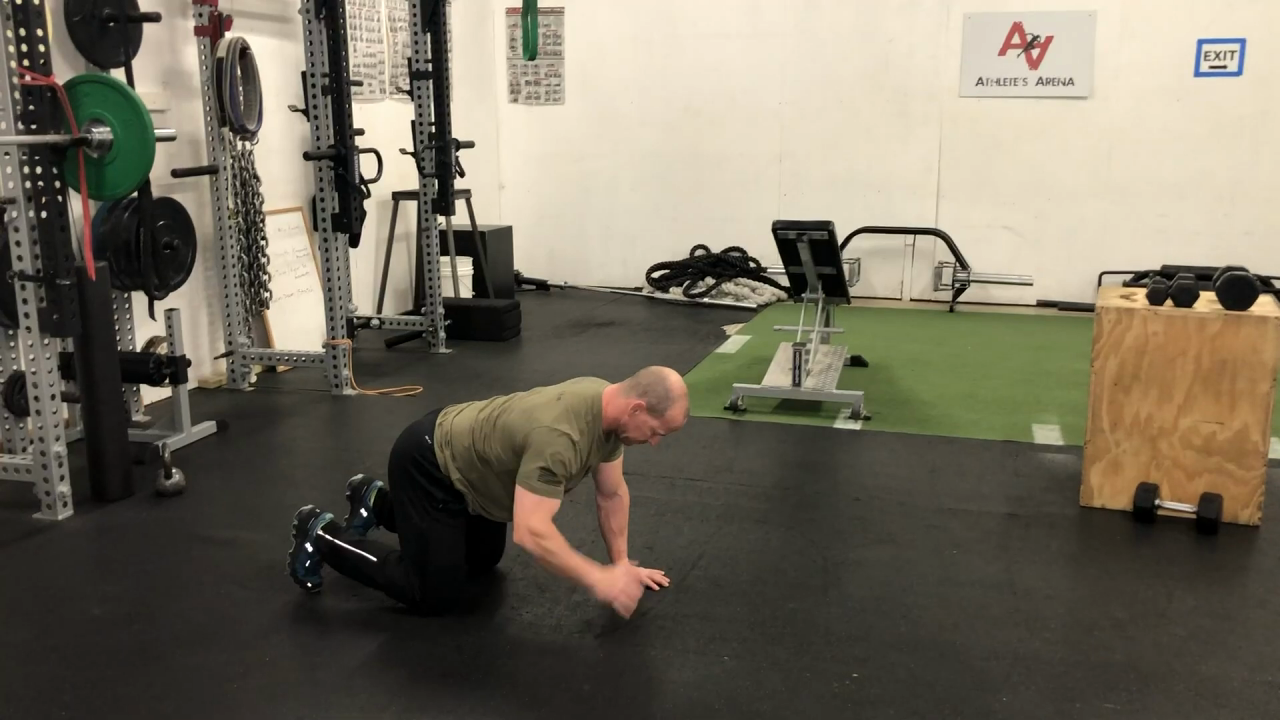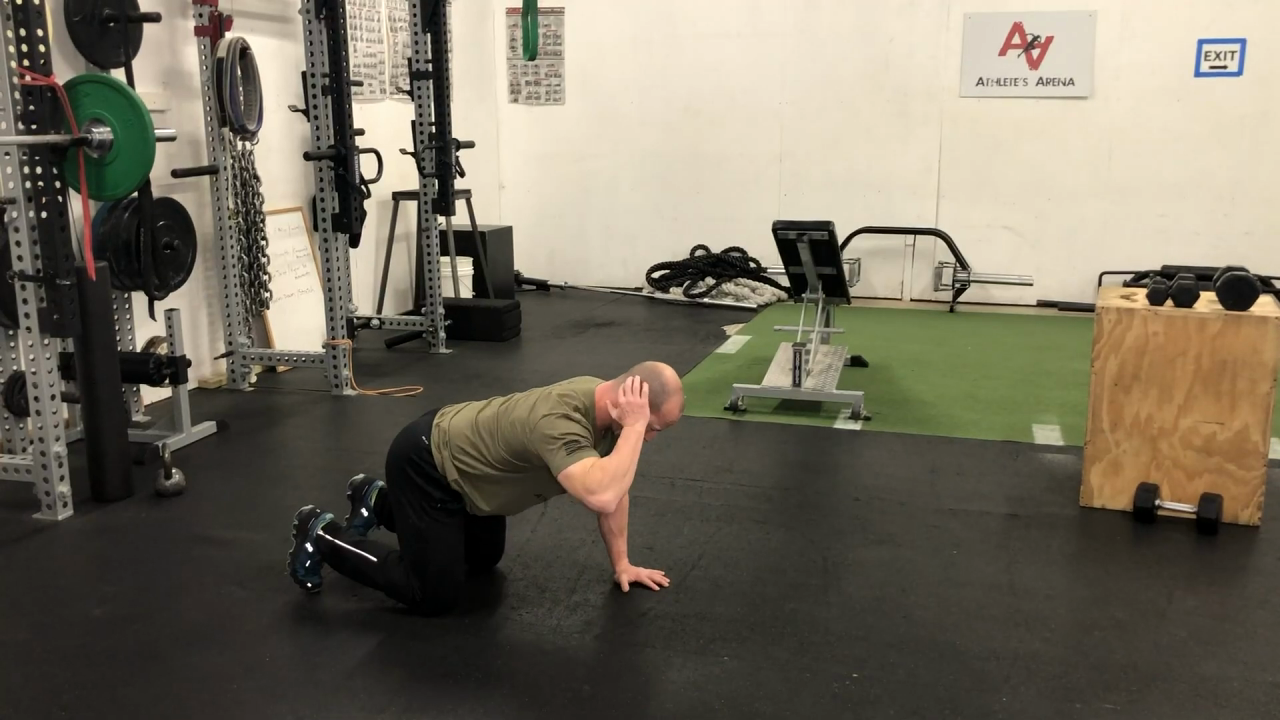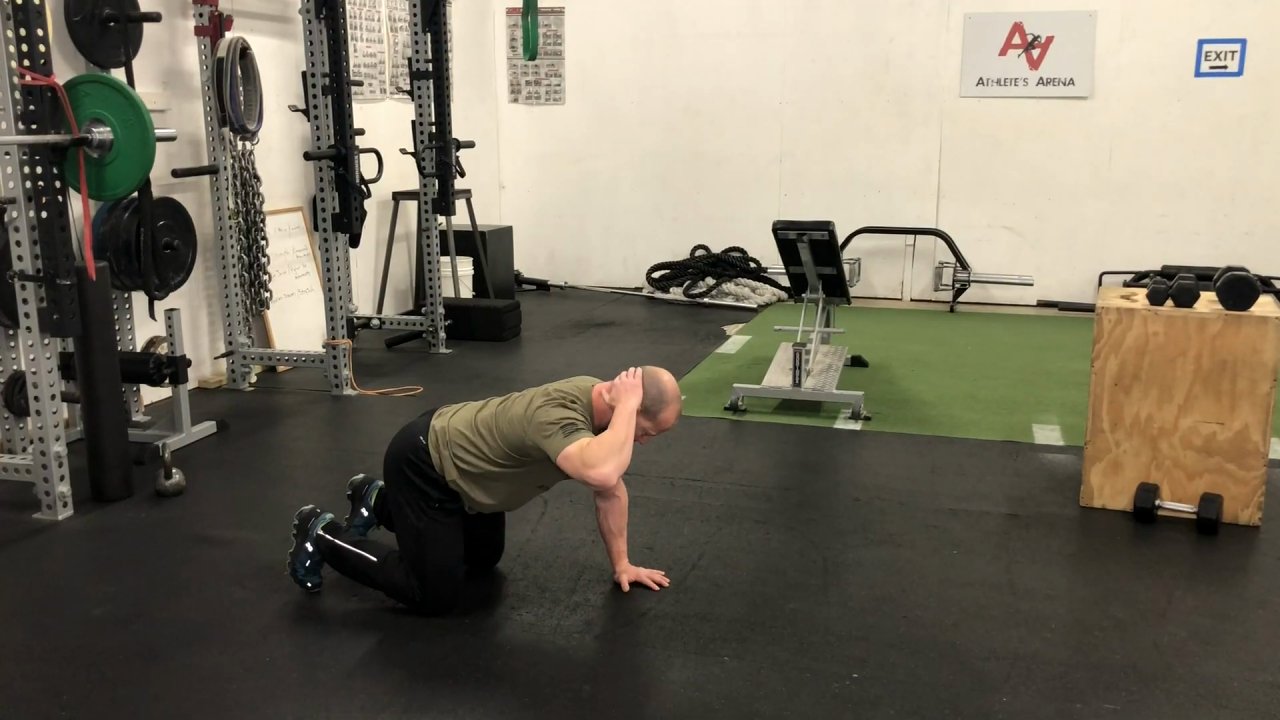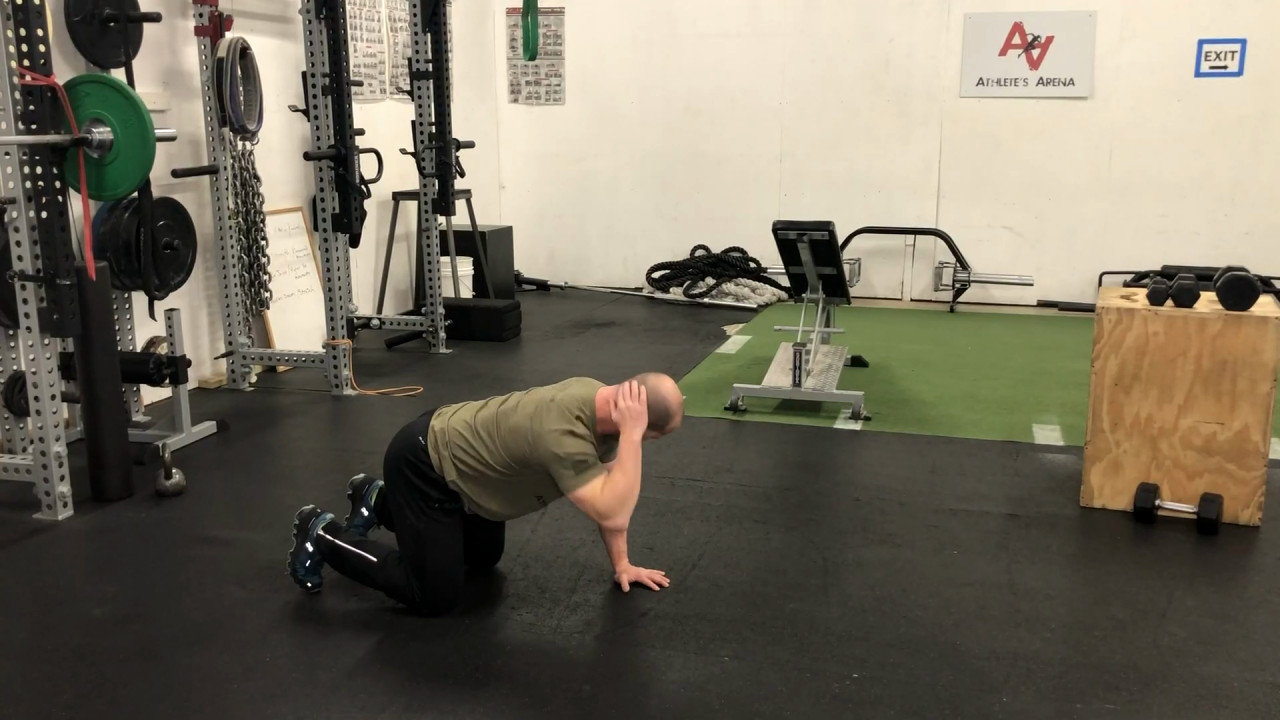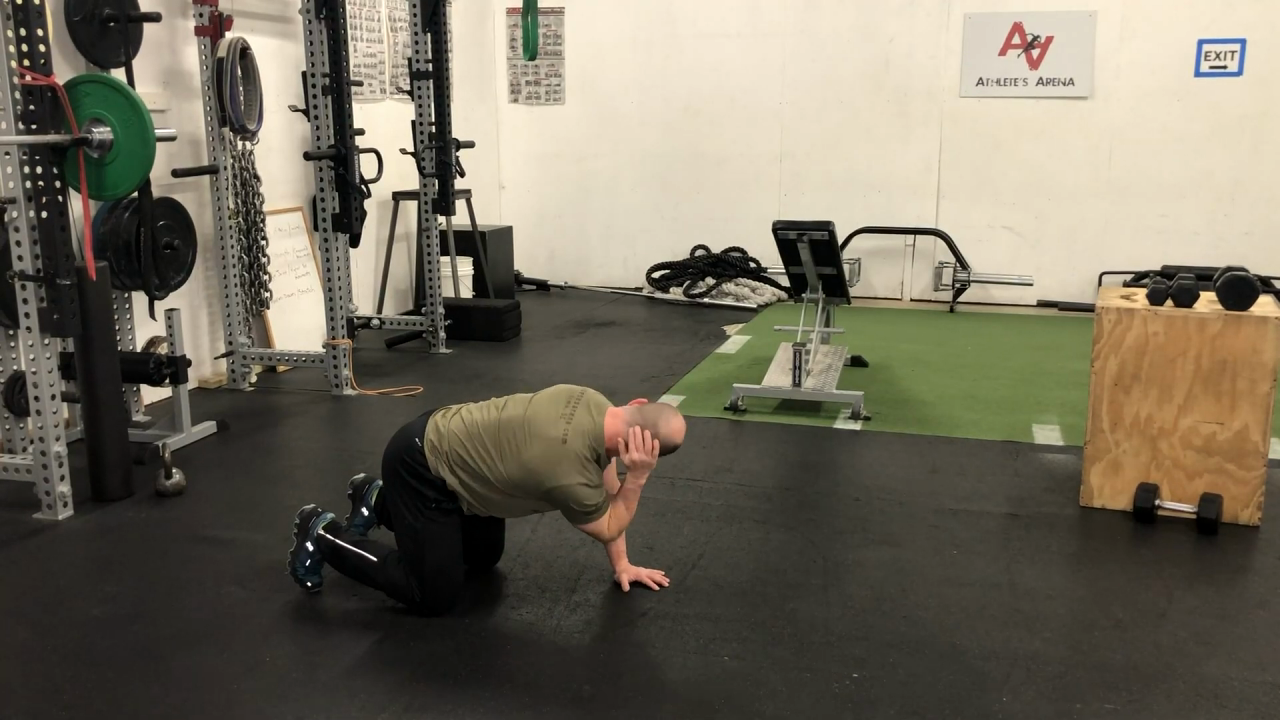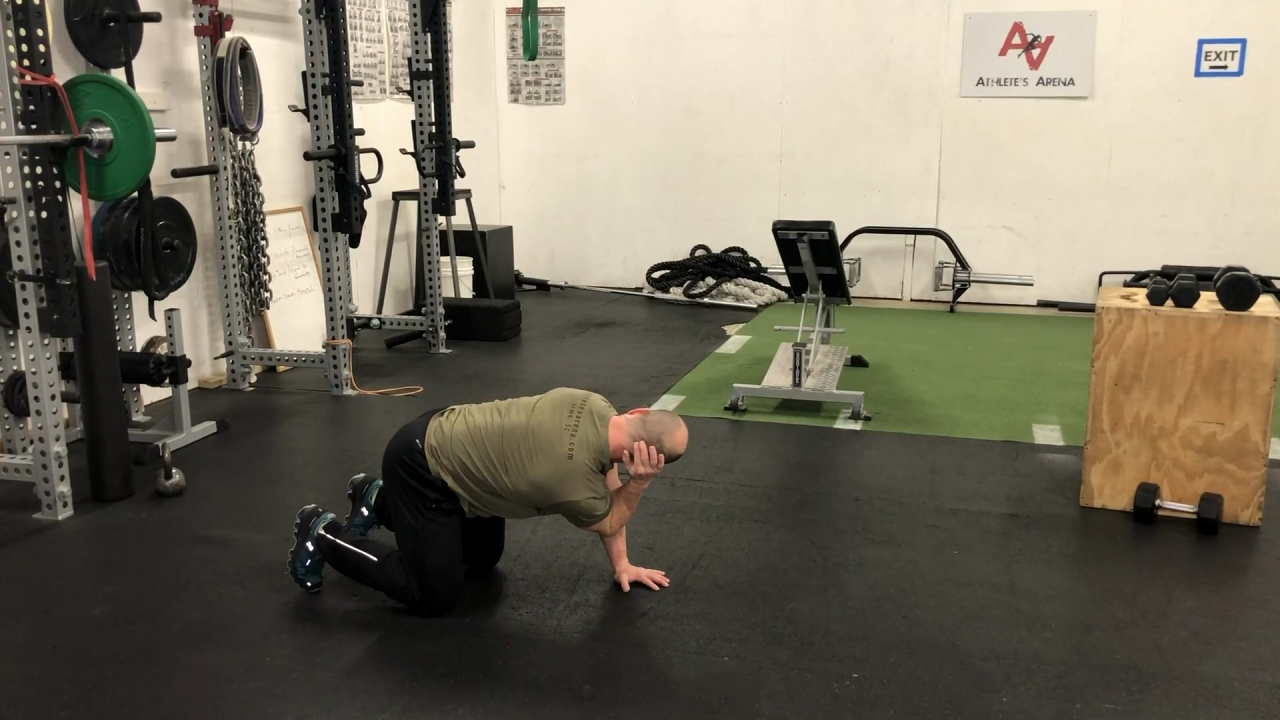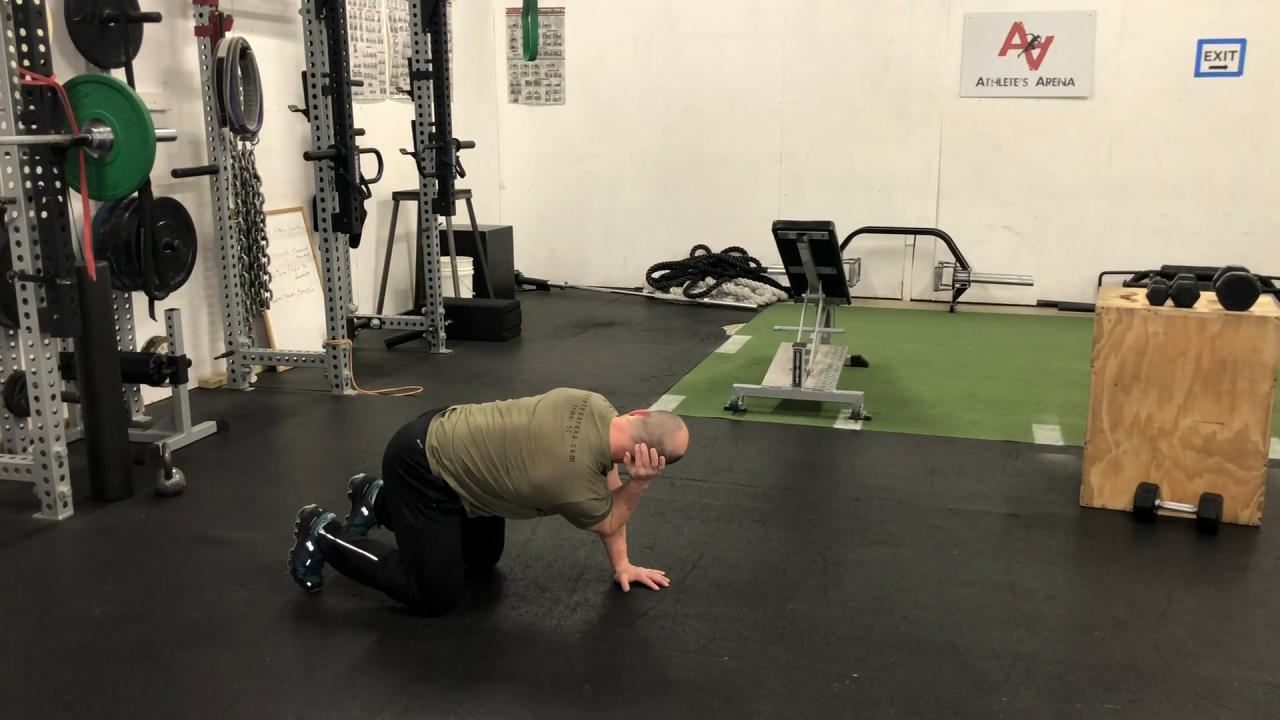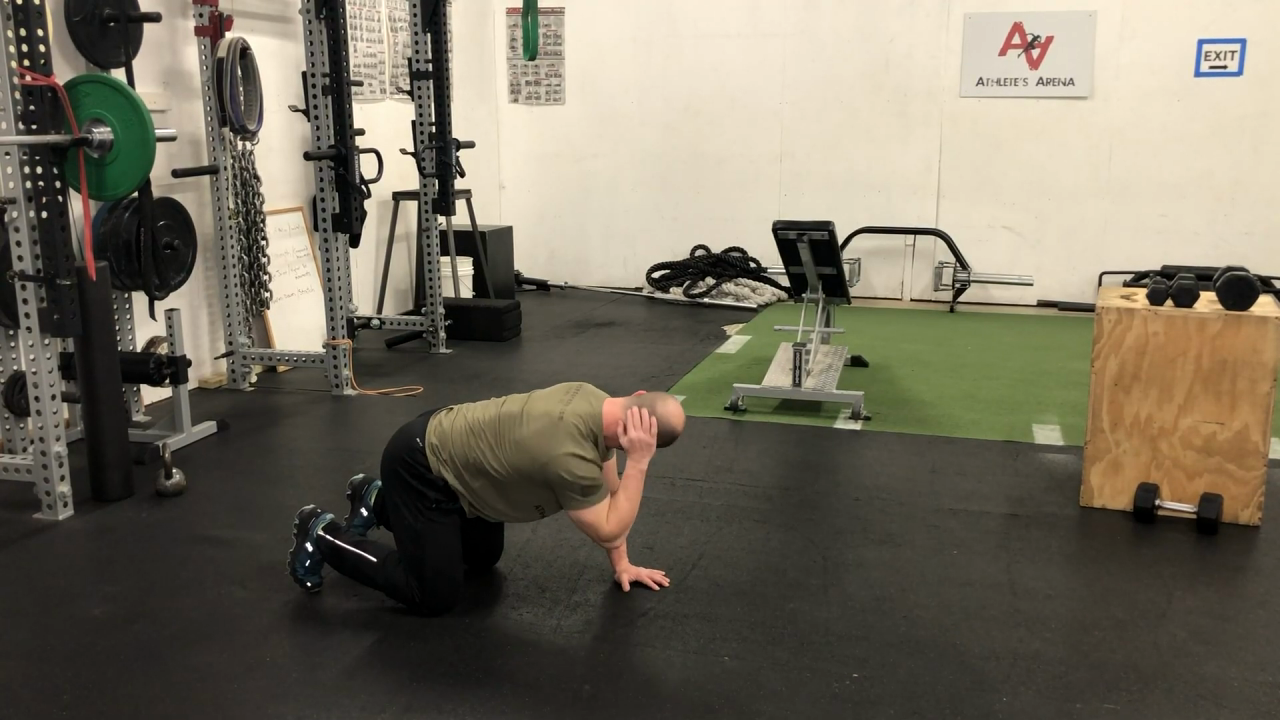
dt=0.5s
person 1, frame 1
left shoulder: (609, 408)
right shoulder: (560, 433)
left elbow: (612, 493)
right elbow: (530, 531)
left wrist: (623, 563)
right wrist: (596, 578)
left hip: (465, 456)
right hip: (428, 462)
left knee: (483, 560)
right knee: (436, 594)
left ankle: (377, 501)
right ankle: (323, 536)
person 1, frame 2
left shoulder: (603, 404)
right shoulder: (561, 422)
left elbow: (613, 489)
right elbow: (602, 497)
left wrist: (621, 563)
right wrist: (634, 425)
left hip: (460, 451)
right hip: (425, 463)
left knee: (483, 559)
right knee: (434, 595)
left ankle: (379, 501)
right ankle: (324, 538)
person 1, frame 3
left shoulder: (599, 402)
right shoulder: (559, 413)
left elbow: (611, 489)
right elbow: (602, 473)
left wrist: (621, 563)
right wrist: (626, 405)
left hip: (459, 452)
right hip: (423, 461)
left knee: (484, 558)
right knee: (434, 595)
left ankle: (377, 501)
right ankle: (323, 536)
person 1, frame 4
left shoulder: (600, 401)
right shoulder: (563, 433)
left elbow: (611, 493)
right elbow: (614, 516)
left wrist: (622, 563)
right wrist: (632, 433)
left hip: (455, 450)
right hip: (422, 463)
left knee: (483, 558)
right knee: (434, 595)
left ankle: (379, 501)
right ankle: (323, 537)
person 1, frame 5
left shoulder: (596, 405)
right shoulder: (569, 471)
left elbow: (608, 489)
right elbow: (608, 528)
left wrist: (621, 564)
right wrist: (639, 476)
left hip: (449, 440)
right hip: (420, 466)
left knee: (485, 557)
right knee: (434, 596)
left ankle: (378, 500)
right ankle: (325, 537)
person 1, frame 6
left shoulder: (597, 409)
right shoulder: (574, 481)
left elbow: (609, 494)
right elbow: (609, 523)
left wrist: (621, 564)
right wrist: (640, 484)
left hip: (445, 436)
right hip: (420, 466)
left knee: (484, 557)
right knee: (434, 596)
left ankle: (378, 500)
right ankle: (325, 537)
person 1, frame 7
left shoulder: (597, 409)
right shoulder: (576, 482)
left elbow: (609, 491)
right elbow: (608, 524)
left wrist: (621, 564)
right wrist: (640, 483)
left hip: (446, 436)
right hip: (420, 465)
left knee: (484, 557)
right knee: (434, 595)
left ankle: (378, 499)
right ankle: (325, 536)
person 1, frame 8
left shoulder: (595, 401)
right shoulder: (570, 451)
left elbow: (610, 490)
right elbow: (609, 532)
left wrist: (622, 565)
right wrist: (640, 461)
left hip: (449, 444)
right hip: (420, 464)
left knee: (483, 558)
right knee: (434, 595)
left ankle: (378, 500)
right ankle: (324, 537)
